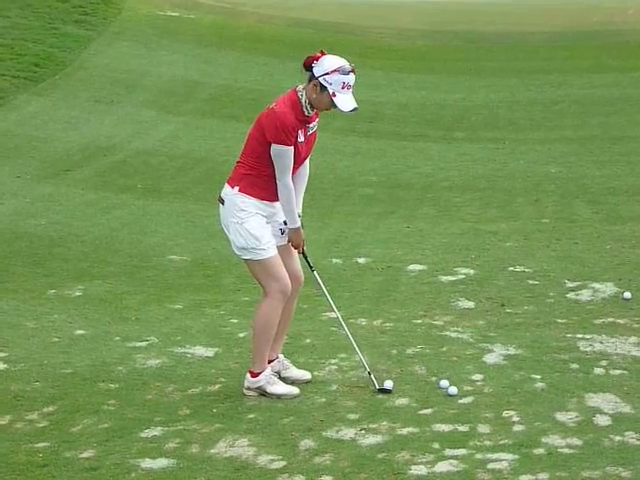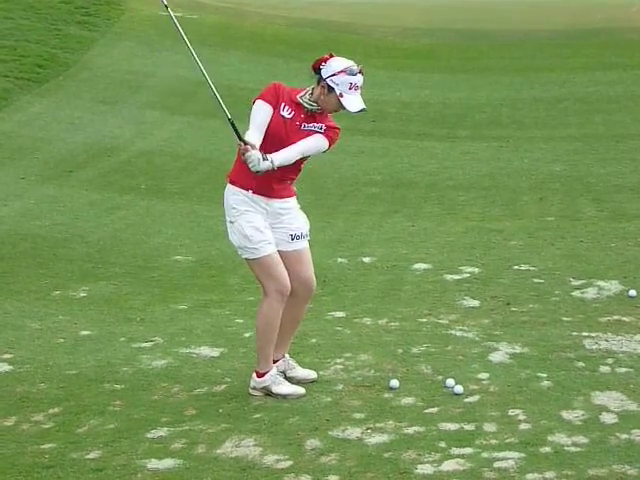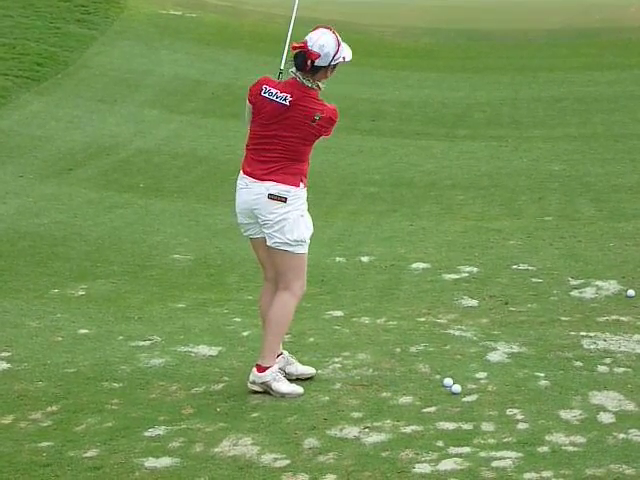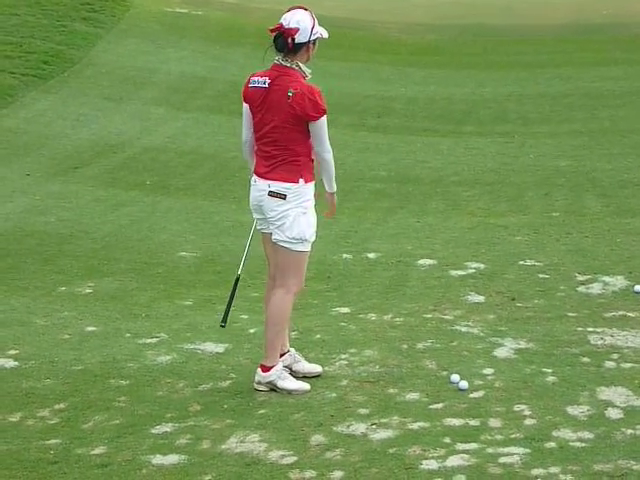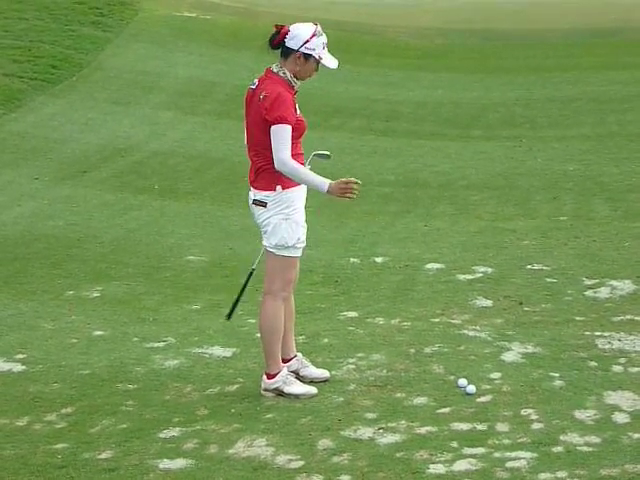
dt=1s
person 1, frame 1
left shoulder: (310, 110)
right shoulder: (283, 117)
left elbow: (301, 167)
right elbow: (285, 178)
left wrist: (295, 217)
right wrist: (294, 226)
left hip: (269, 205)
right hip: (244, 205)
left knee: (294, 280)
right knee: (278, 287)
left ankle: (274, 359)
right ankle: (256, 376)
person 1, frame 2
left shoulder: (328, 129)
right shoulder: (276, 94)
left elbow: (296, 151)
right elbow: (253, 135)
left wrist: (265, 160)
right wrist: (251, 145)
left hip: (284, 205)
right hip: (245, 201)
left knee: (304, 285)
right knee: (278, 288)
left ankle: (279, 359)
right ankle: (263, 376)
person 1, frame 3
left shoulder: (261, 87)
right shoulder: (326, 114)
left hip: (248, 190)
right hip: (282, 199)
left knee: (273, 280)
right knee: (292, 287)
left ankle: (276, 355)
right ankle: (264, 370)
person 1, frame 4
left shoulder: (254, 83)
right shoulder: (308, 94)
left elbow: (247, 140)
right elbow: (322, 151)
right wrist: (331, 190)
left hip: (263, 187)
right hip: (291, 194)
left knee: (279, 279)
right knee: (288, 285)
left ankle: (283, 353)
right ankle: (268, 370)
person 1, frame 5
left shoulder: (263, 84)
right shoulder: (278, 97)
left elbow: (251, 141)
right elbow: (283, 163)
right wrist: (327, 186)
left hip: (271, 193)
right hip: (279, 198)
left knee: (286, 283)
right knee: (277, 290)
left ankle: (289, 357)
right ankle: (273, 376)
